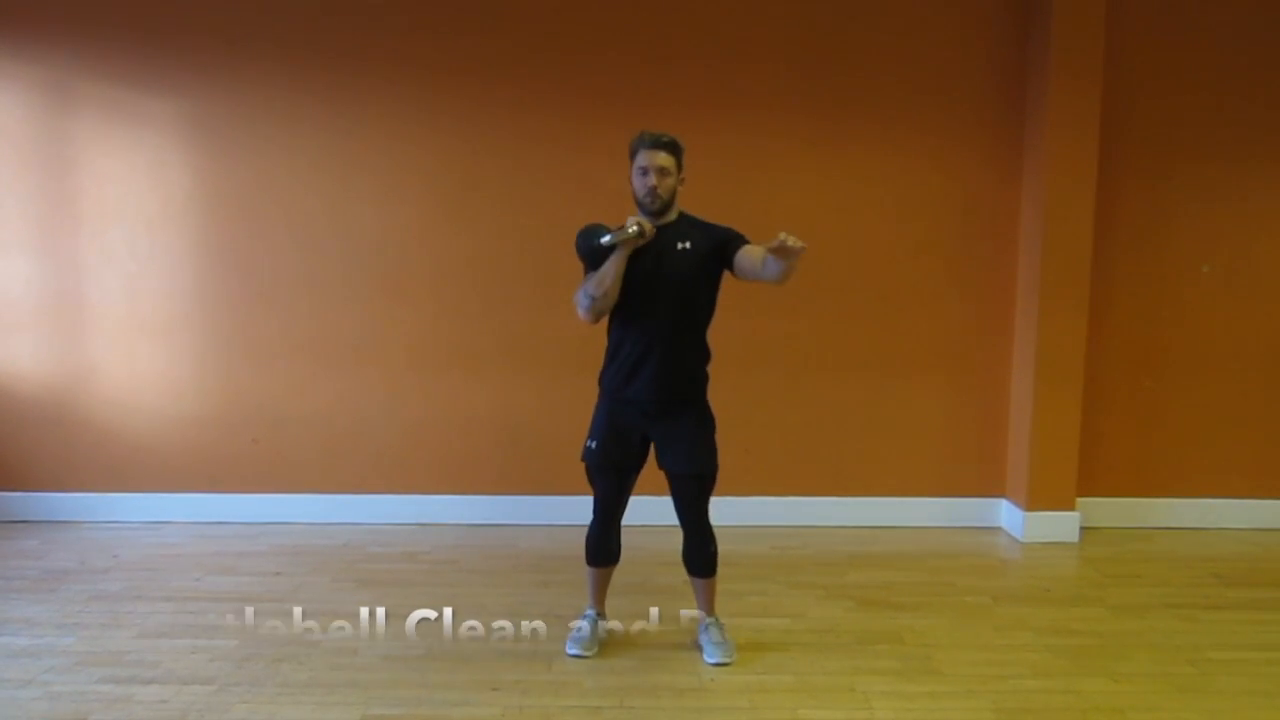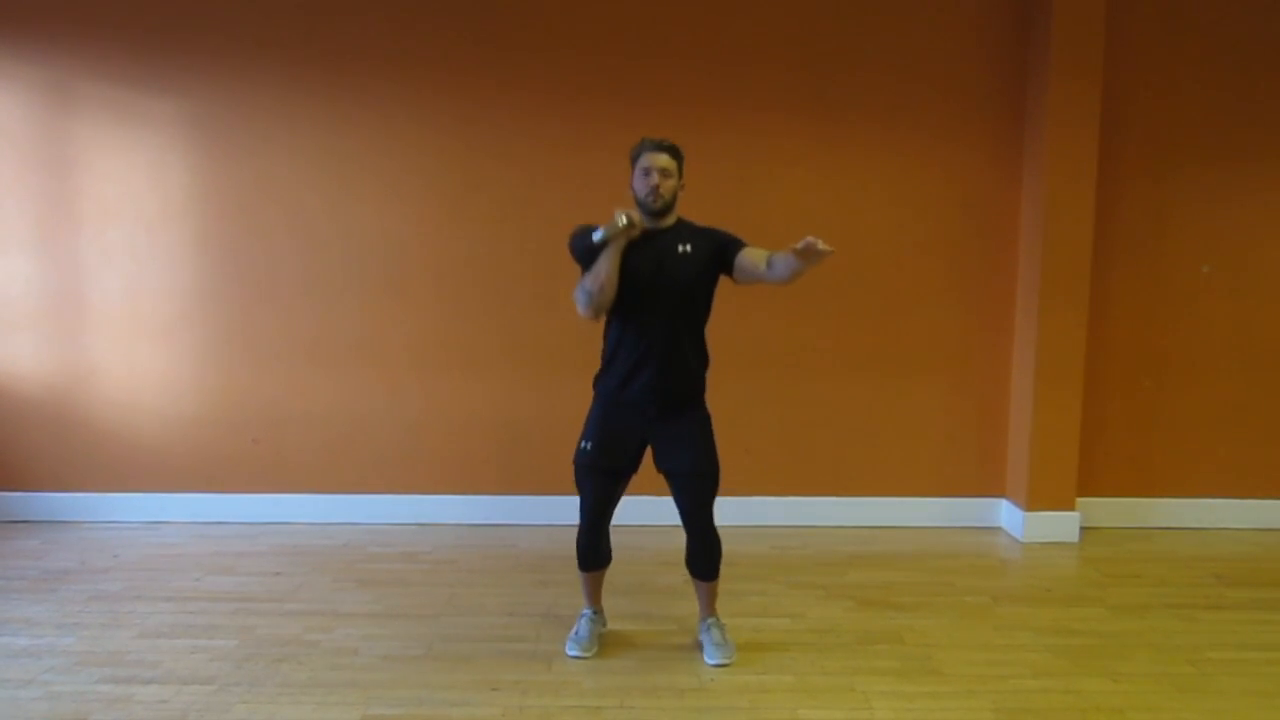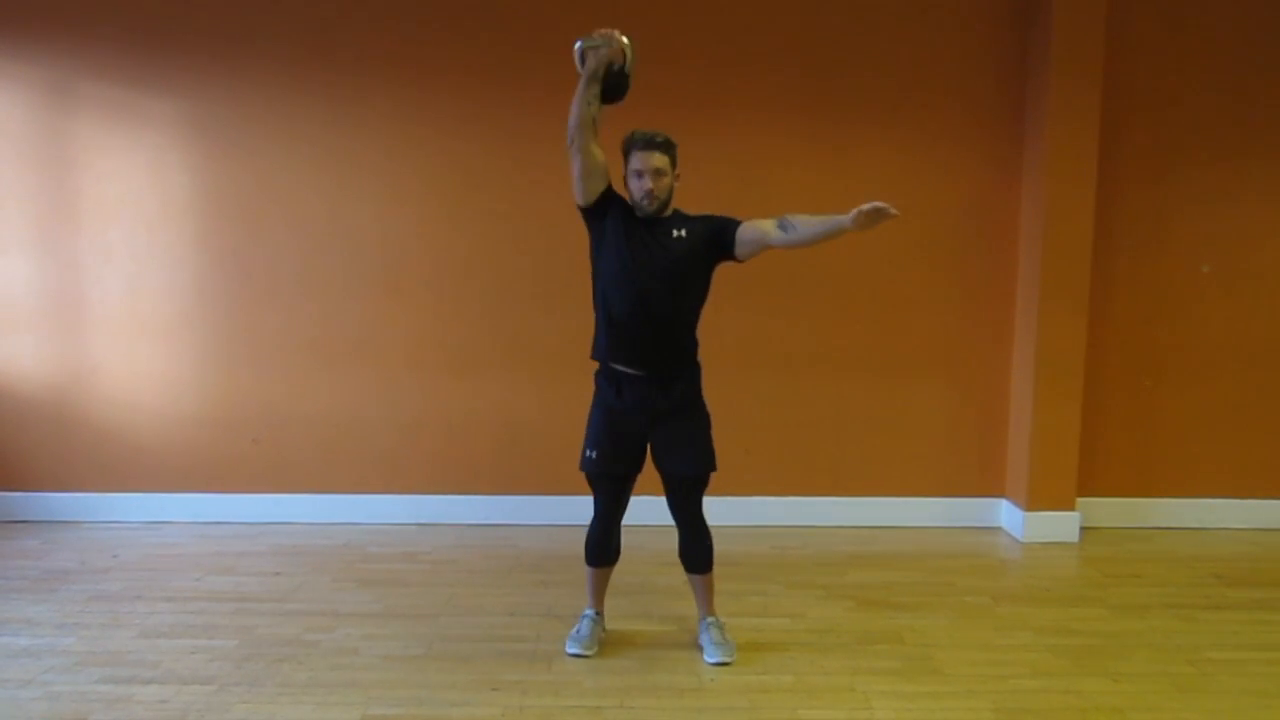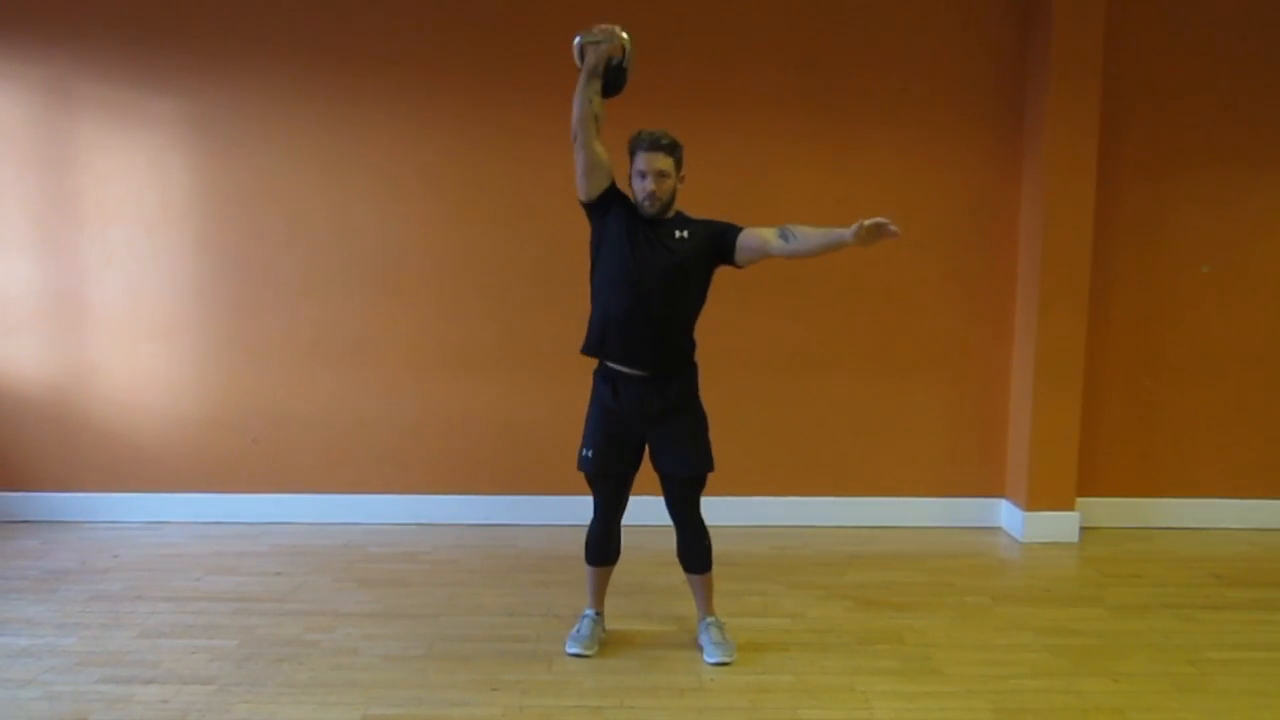
dt=0.4s
person 1, frame 1
left shoulder: (709, 238)
right shoulder: (613, 242)
left elbow: (768, 269)
right elbow: (588, 310)
left wrist: (784, 254)
right wrist: (622, 248)
left hip: (685, 404)
right hip: (621, 401)
left knee: (694, 517)
right knee: (605, 512)
left ankle: (708, 621)
right ankle: (594, 615)
person 1, frame 2
left shoulder: (708, 243)
right shoulder: (608, 244)
left elbow: (767, 268)
right elbow: (589, 308)
left wrist: (800, 258)
right wrist: (616, 244)
left hip: (683, 407)
right hip: (617, 402)
left knee: (699, 520)
right knee: (592, 517)
left ankle: (710, 621)
right ankle: (592, 615)
person 1, frame 3
left shoulder: (704, 233)
right shoulder: (608, 218)
left elbow: (776, 232)
right elbow: (579, 141)
left wrist: (848, 221)
right wrist: (594, 68)
left hip: (678, 397)
right hip: (616, 393)
left knee: (688, 515)
right knee: (607, 512)
left ankle: (710, 623)
right ankle: (592, 616)
person 1, frame 4
left shoulder: (705, 236)
right shoulder: (611, 218)
left elbow: (775, 242)
right elbow: (584, 139)
left wrist: (847, 236)
right wrist: (592, 69)
left hip: (675, 396)
right hip: (614, 392)
left knee: (687, 514)
right knee: (606, 511)
left ankle: (709, 621)
right ankle: (593, 616)
